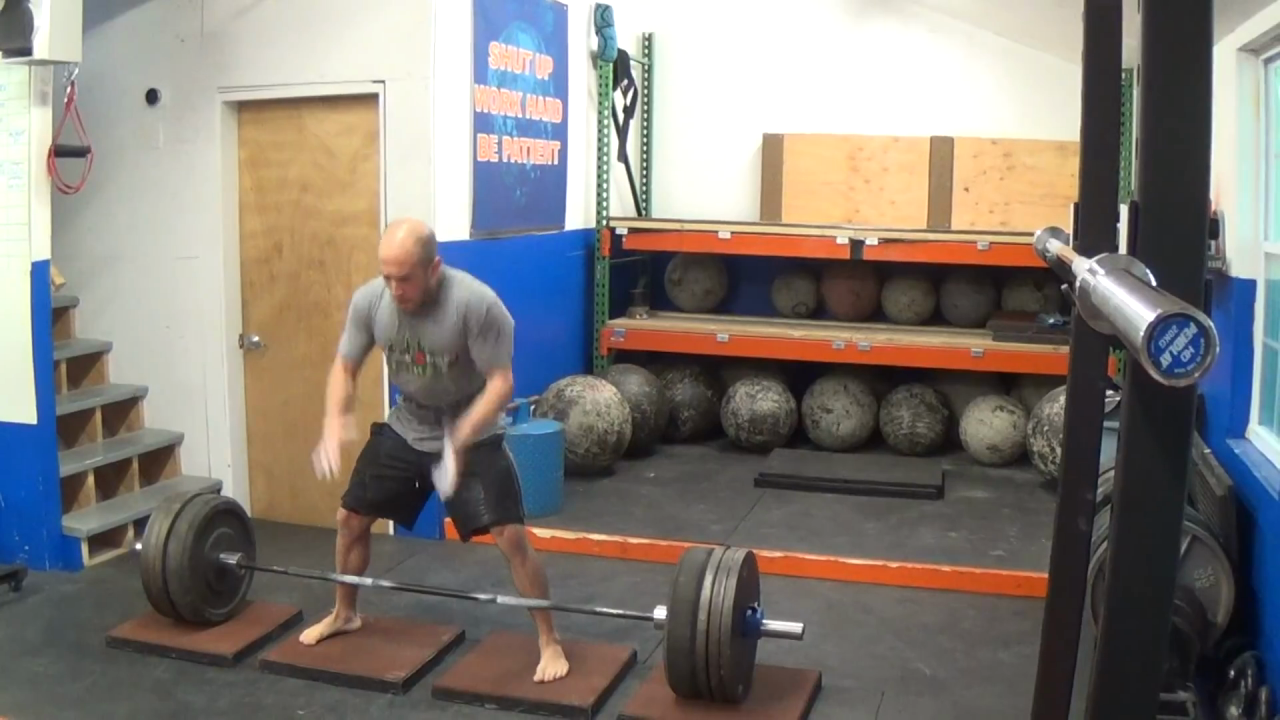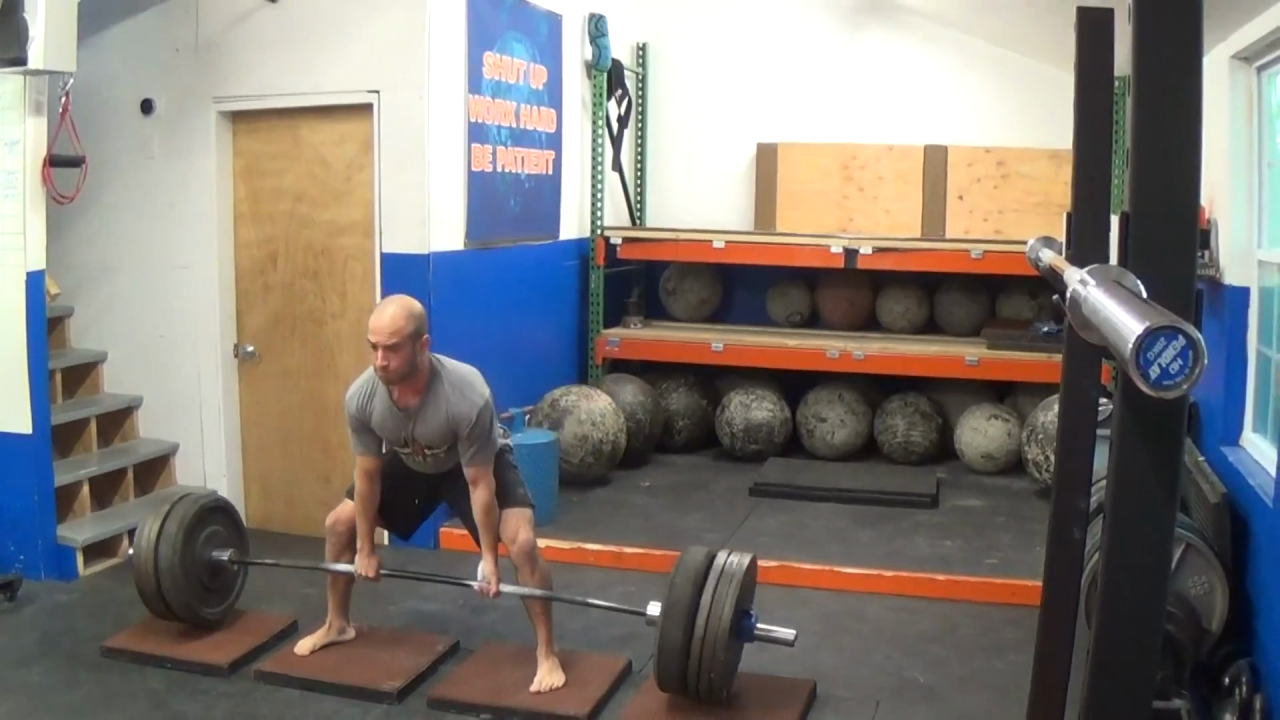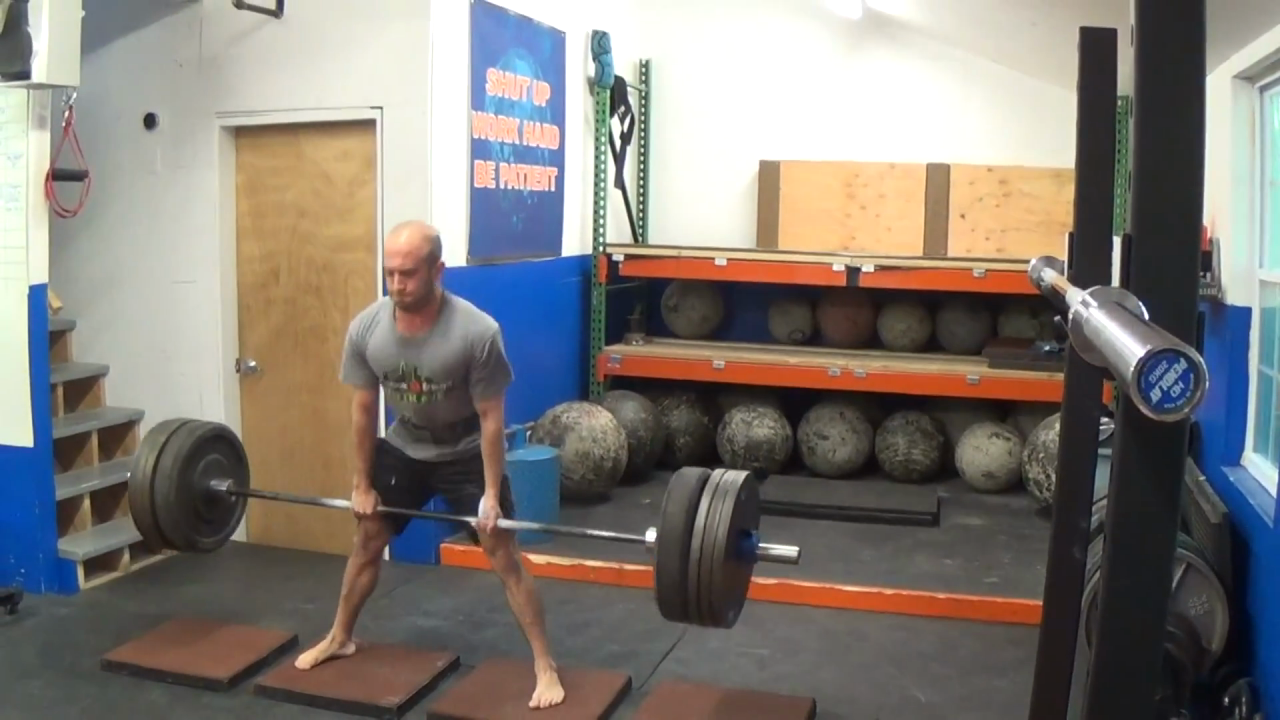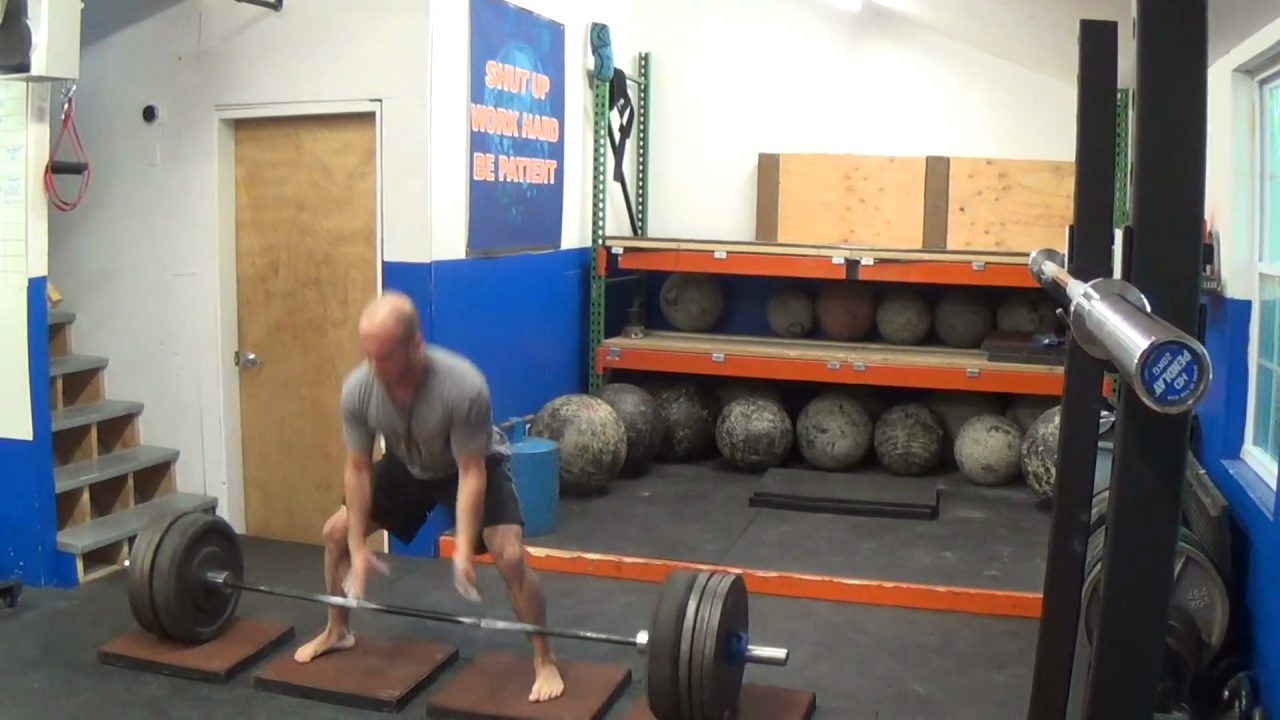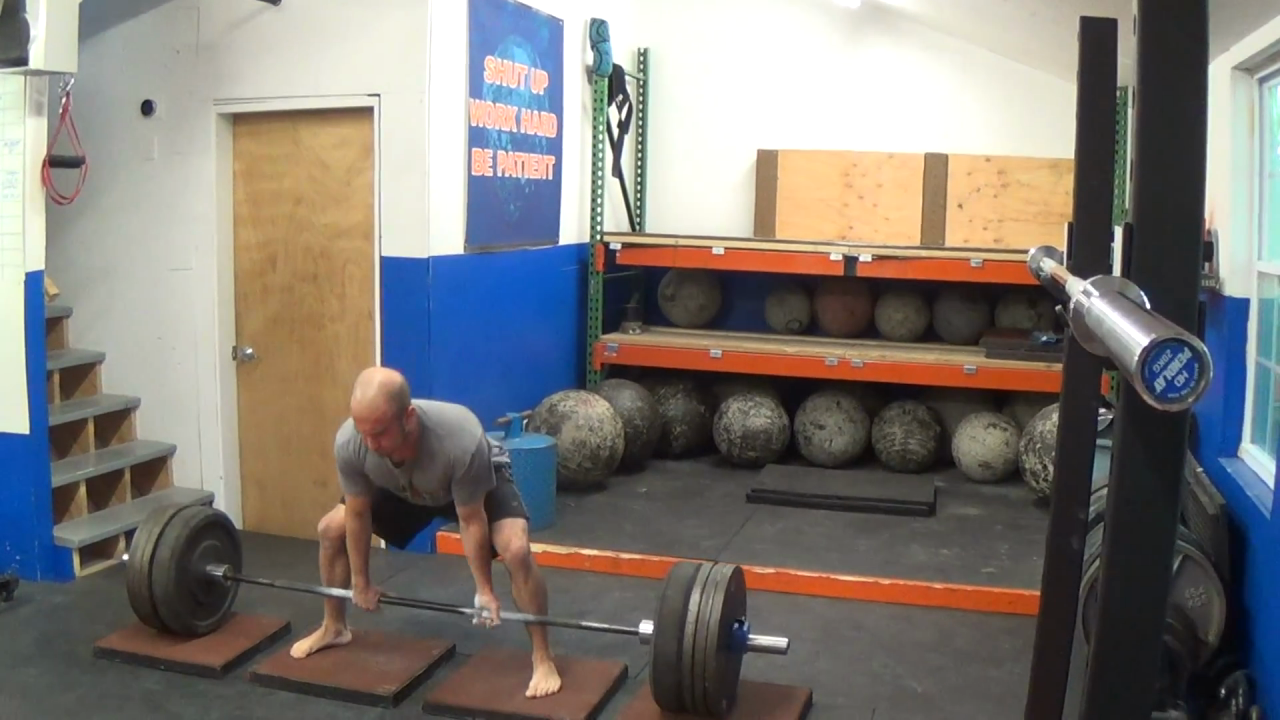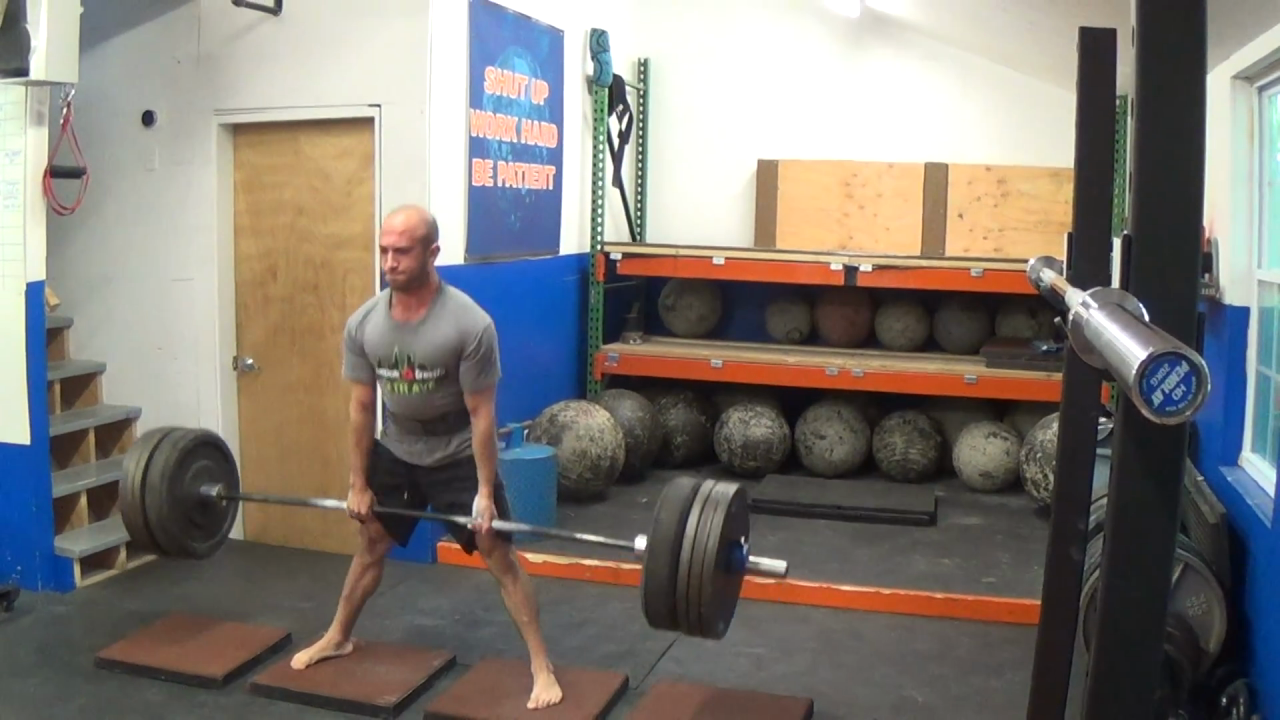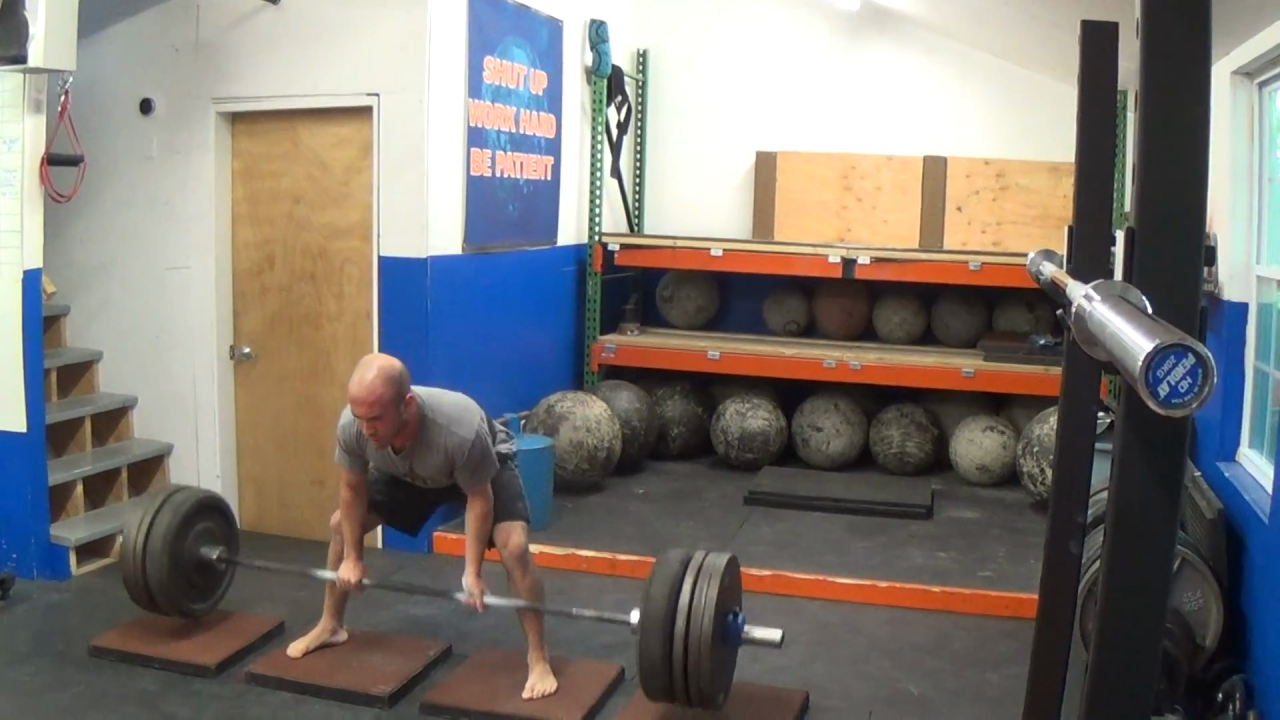
dt=0.7s
person 1, frame 1
left shoulder: (476, 302)
right shoulder: (371, 298)
left elbow: (501, 383)
right elbow: (344, 369)
left wrist: (463, 433)
right wrist: (334, 422)
left hip: (472, 435)
right hip: (405, 428)
left knee: (510, 537)
right knee: (350, 519)
left ankle: (549, 642)
right ankle: (344, 615)
person 1, frame 2
left shoulder: (468, 396)
right shoulder: (361, 396)
left elbow: (480, 483)
right elbow: (368, 474)
left wrist: (488, 559)
right wrist: (365, 549)
left hip: (479, 461)
right hip: (409, 463)
left knee: (521, 543)
right knee: (340, 526)
left ankle: (546, 654)
right ankle: (337, 624)
person 1, frame 3
left shoulder: (477, 332)
right shoulder: (365, 328)
left elbow: (491, 416)
right elbow: (364, 409)
left wrist: (492, 494)
right wrist: (361, 483)
left hip: (466, 452)
right hip: (403, 449)
left knee: (503, 557)
right knee: (366, 543)
left ankle: (545, 669)
right ankle: (339, 639)
person 1, frame 4
left shoulder: (462, 388)
right shoulder: (357, 388)
left elbow: (471, 474)
right elbow: (359, 469)
left wrist: (465, 550)
right wrist: (358, 545)
left hip: (472, 464)
right hip: (406, 465)
left knee: (509, 557)
right knee: (336, 534)
left ankle: (544, 663)
right ankle: (337, 632)
person 1, frame 5
left shoulder: (462, 440)
right shoulder: (349, 443)
left elbow: (471, 521)
right elbow: (358, 514)
left wrist: (484, 589)
right wrist: (361, 582)
left hip: (480, 480)
left knee: (516, 550)
right knee: (331, 530)
left ankle: (542, 659)
right ankle: (333, 628)
person 1, frame 6
left shoulder: (469, 323)
right shoulder: (364, 321)
left elbow: (482, 413)
right elbow: (361, 408)
left wrist: (485, 492)
right wrist: (357, 483)
left hip: (459, 455)
right hip: (395, 452)
left knee: (499, 558)
right knee: (370, 548)
left ankle: (541, 667)
right ankle: (337, 639)
person 1, frame 7
left shoulder: (462, 427)
right shoulder: (350, 427)
left elbow: (479, 499)
right elbow: (353, 489)
left wrist: (472, 571)
right wrist: (350, 558)
left hip: (483, 467)
left knee: (514, 547)
right knee: (341, 524)
left ankle: (538, 658)
right ankle: (330, 625)
